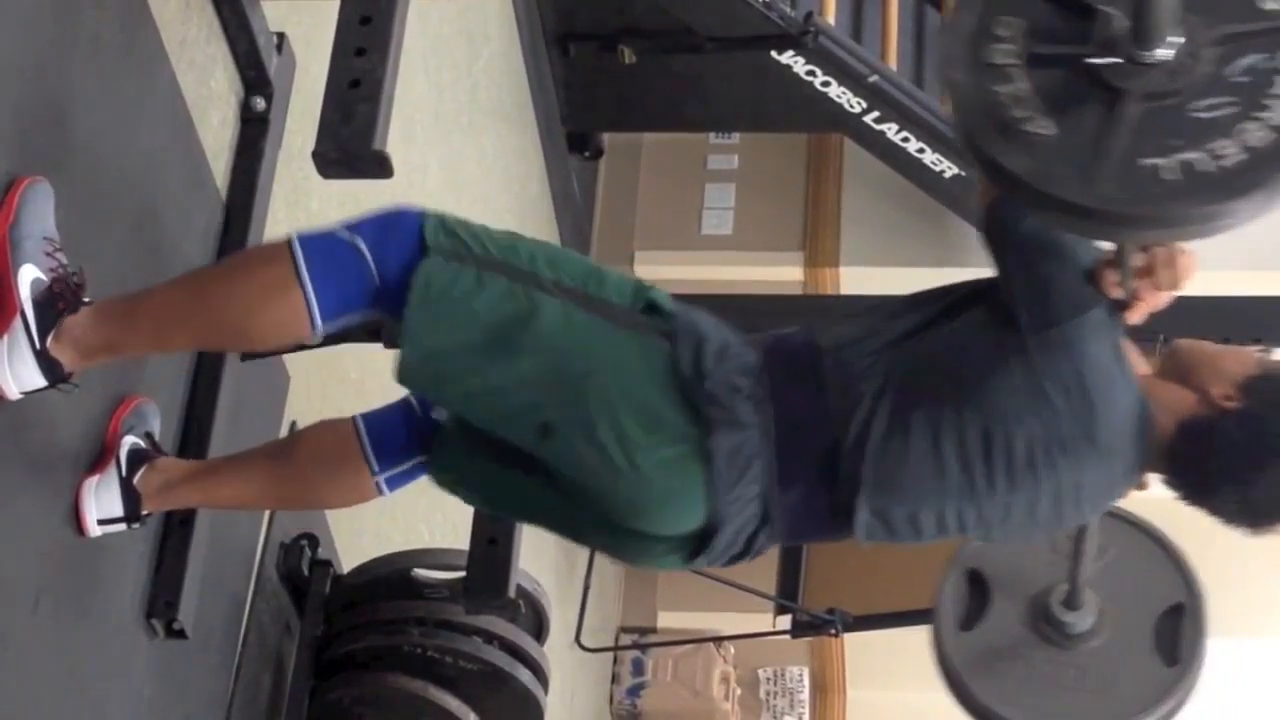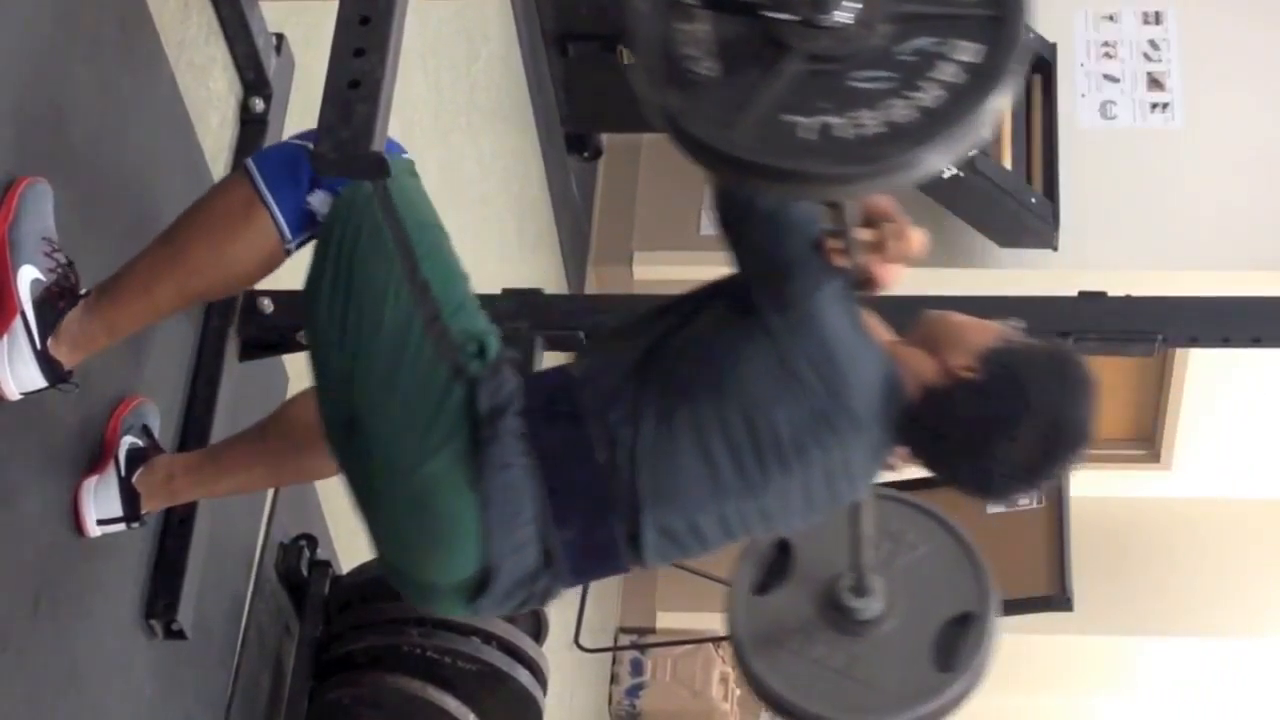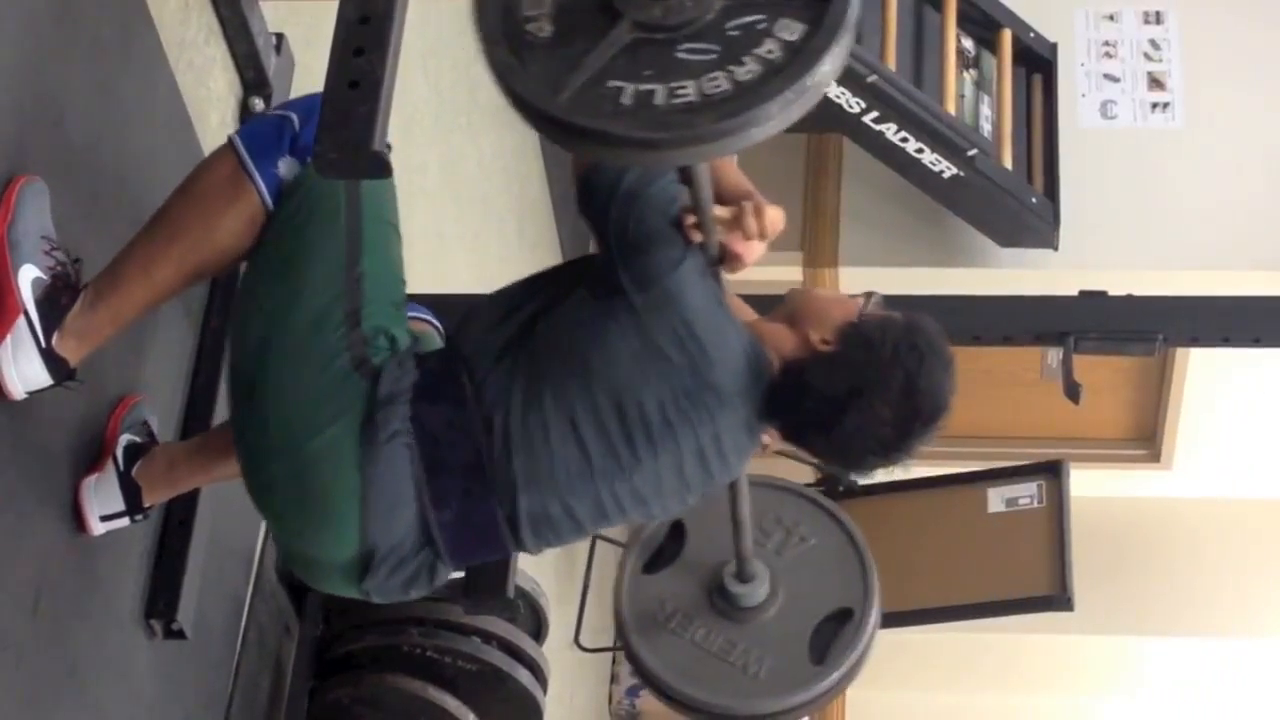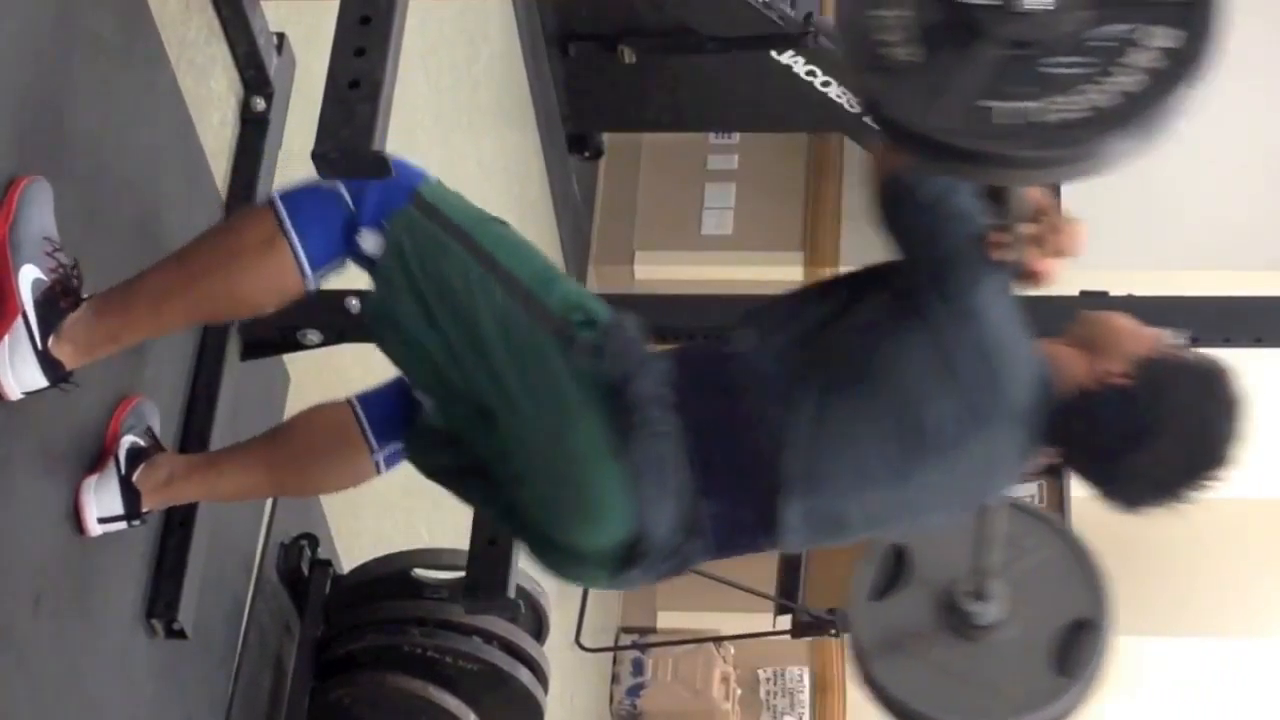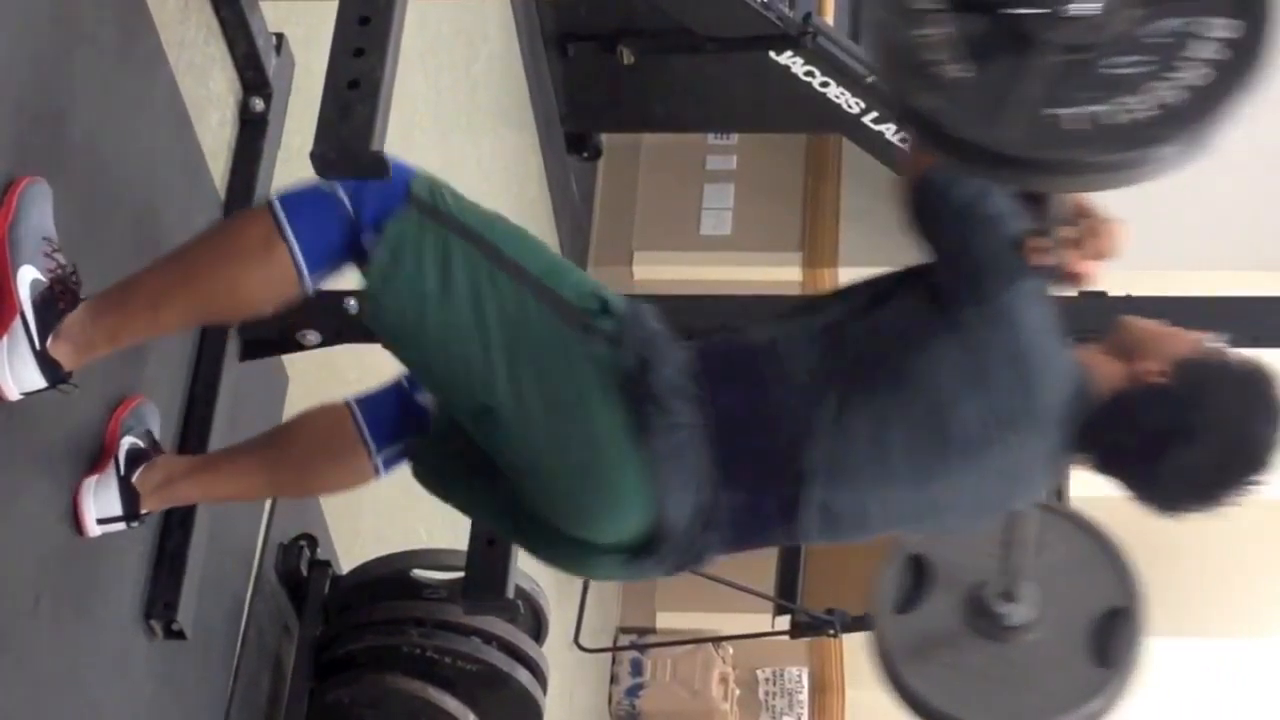
dt=0.5s
person 1, frame 1
left shoulder: (1079, 364)
right shoulder: (1095, 467)
left elbow: (1017, 206)
left wrist: (1112, 291)
right wrist: (1136, 292)
left hip: (699, 421)
right hip: (713, 508)
left knee: (392, 254)
right knee: (422, 430)
right ankle: (159, 483)
person 1, frame 2
left shoulder: (821, 341)
right shoulder: (855, 459)
left elbow: (747, 183)
right wrist: (861, 258)
left hip: (451, 487)
right hip: (486, 563)
left knee: (345, 162)
right knee: (379, 394)
right ankle: (151, 480)
person 1, frame 3
left shoulder: (686, 318)
right shoulder: (726, 439)
left elbow: (606, 158)
right wrist: (735, 220)
left hip: (335, 478)
right hip: (382, 548)
left knee: (314, 130)
right knee: (421, 338)
right ankle: (152, 478)
person 1, frame 4
left shoulder: (982, 331)
right shoulder: (996, 449)
left elbow: (899, 170)
right wrist: (1015, 242)
left hip: (619, 431)
right hip: (624, 522)
left knee: (377, 203)
right knee: (416, 406)
right ankle: (153, 480)
person 1, frame 5
left shoulder: (1016, 339)
right shoulder: (1023, 462)
left elbow: (935, 167)
right wrist: (1058, 245)
left hip: (640, 416)
right hip: (639, 516)
left knee: (373, 203)
right knee: (427, 405)
right ankle: (158, 481)
